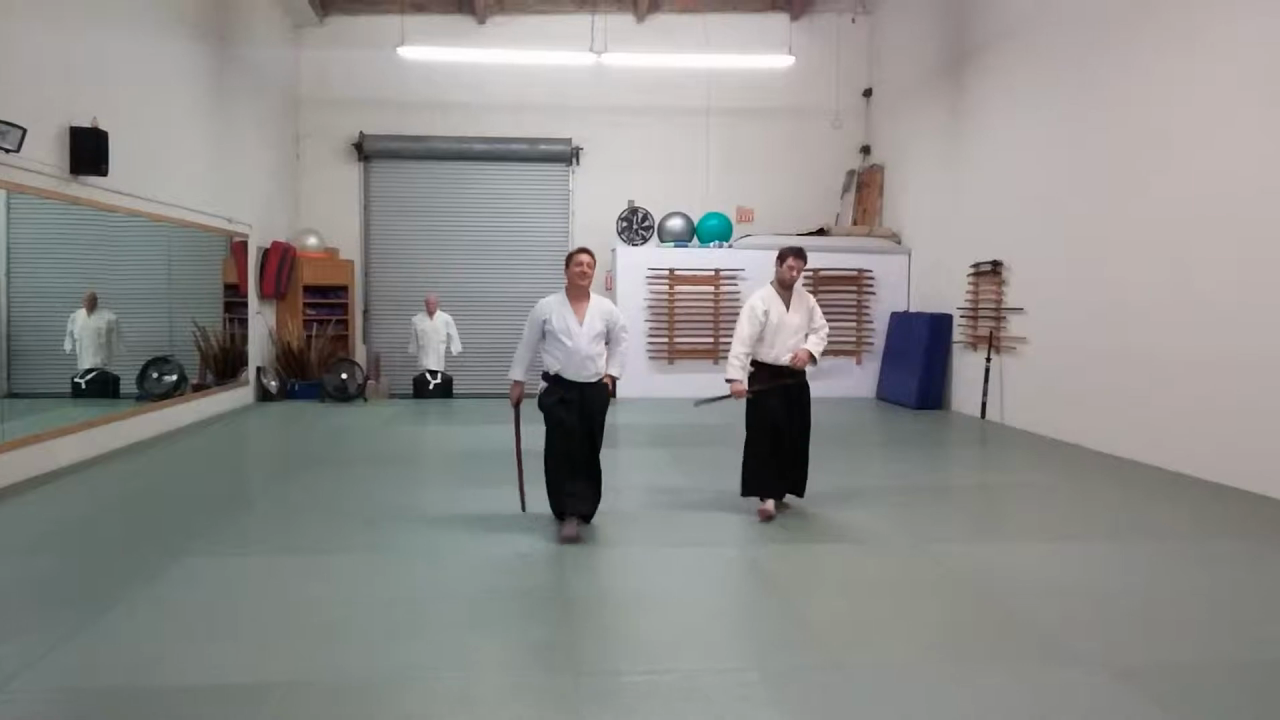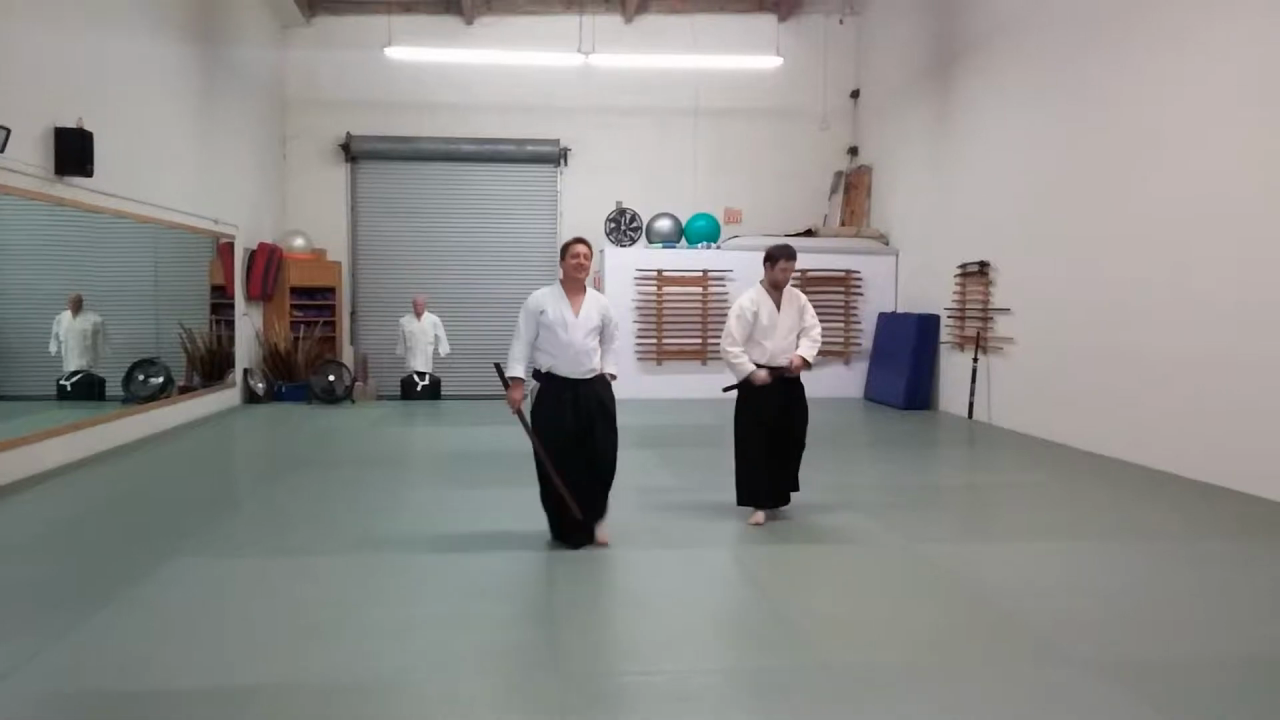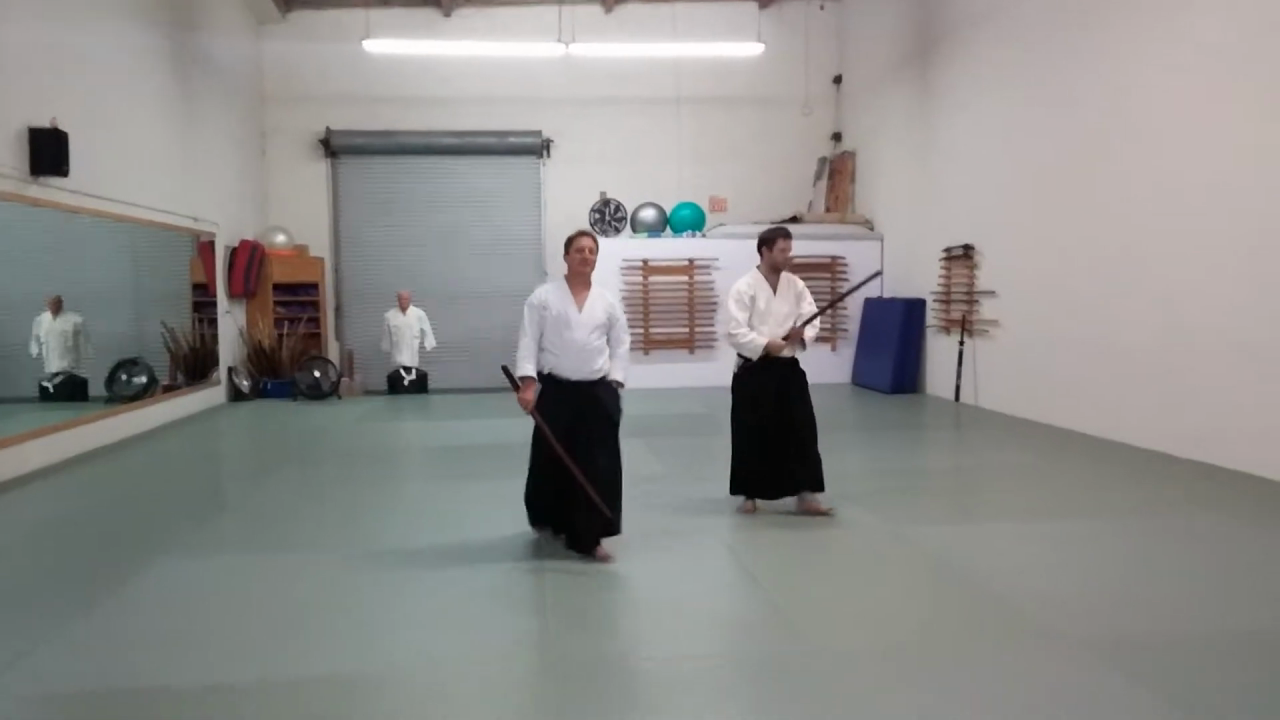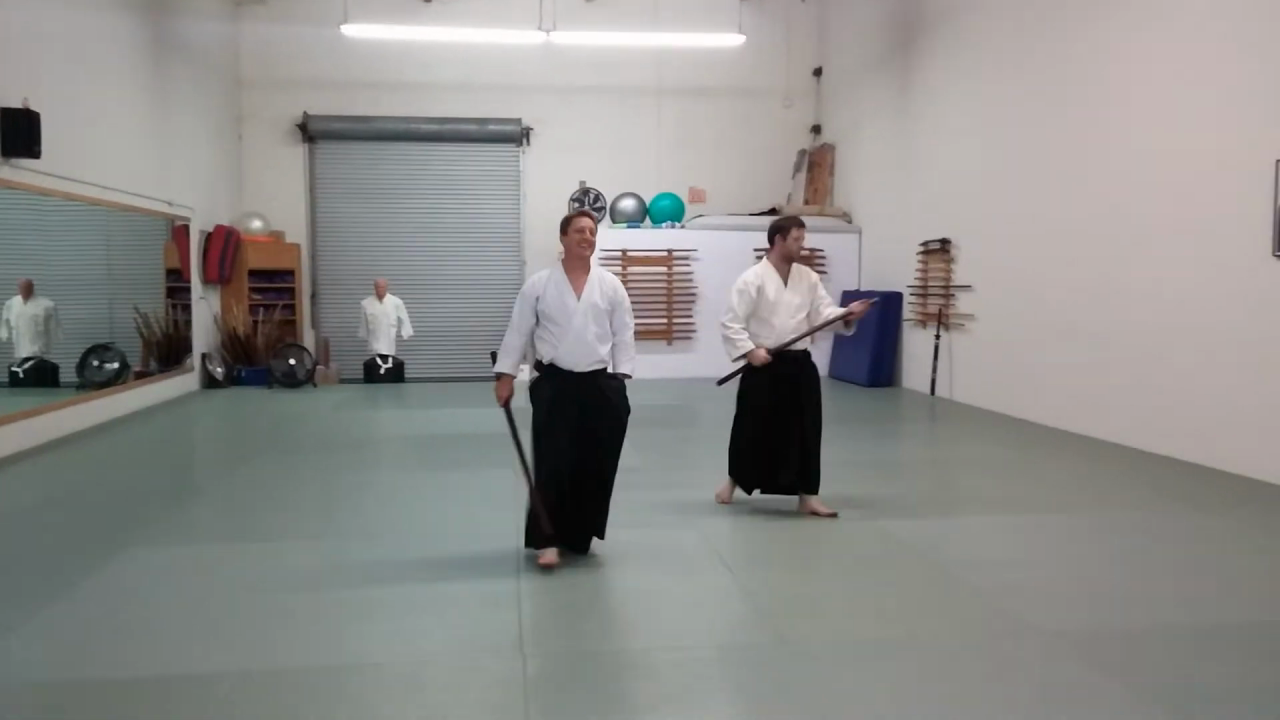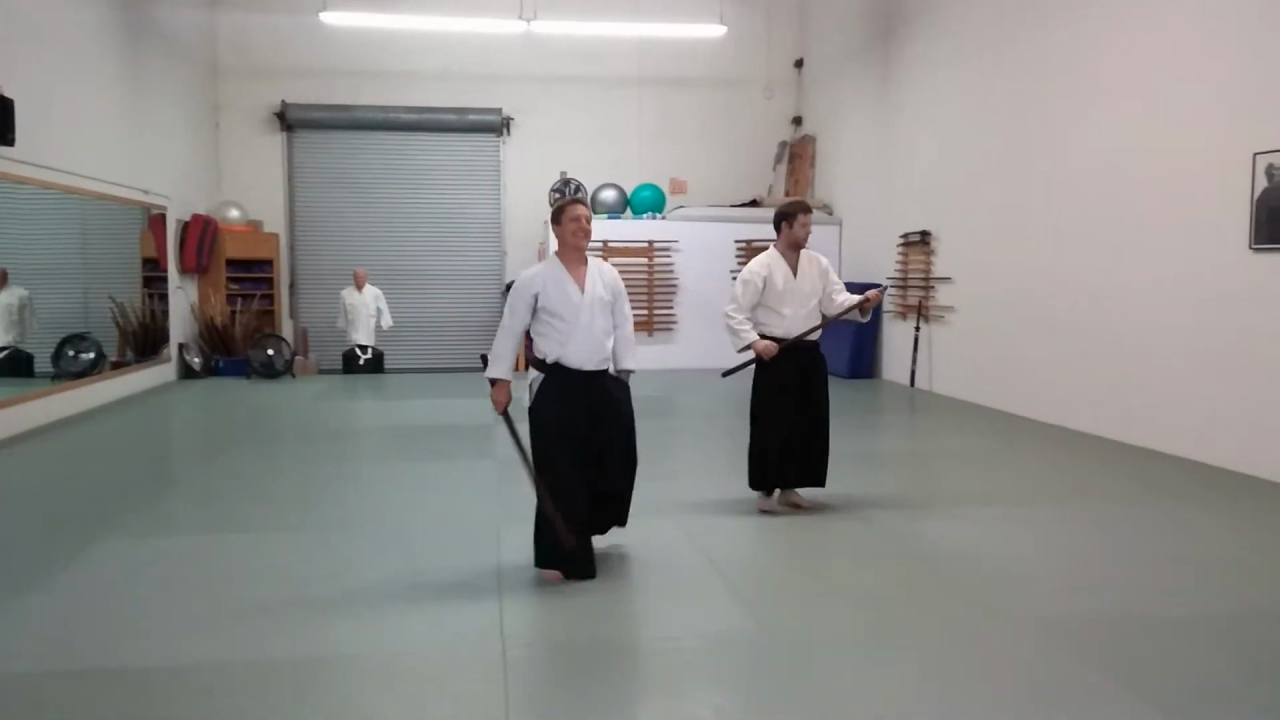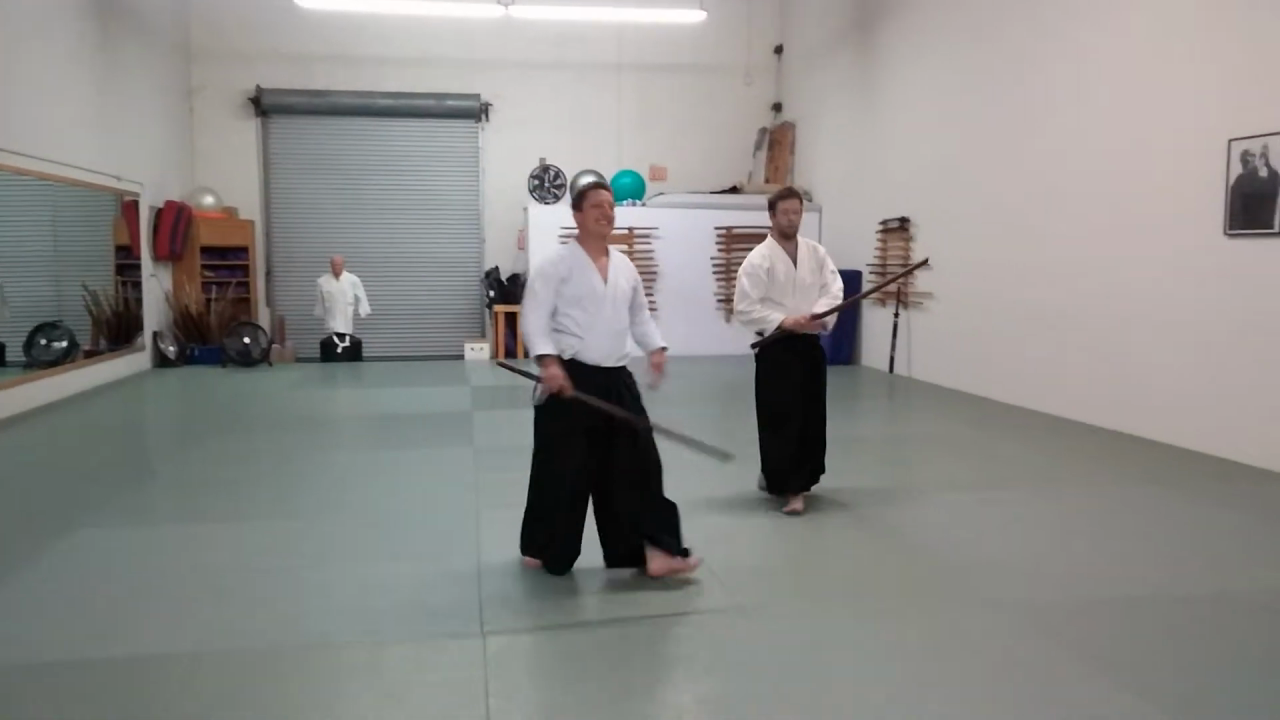
dt=0.3s
person 1, frame 1
left shoulder: (606, 308)
right shoulder: (546, 307)
left elbow: (619, 342)
right elbow: (528, 345)
left wrist: (610, 375)
right wrist: (518, 381)
left hip: (593, 391)
right hip: (559, 390)
left knee: (588, 452)
right knee: (562, 452)
left ankle: (578, 509)
right ankle: (571, 514)
person 1, frame 2
left shoulder: (600, 303)
right shoulder: (539, 300)
left elbow: (610, 341)
right elbow: (522, 342)
left wrist: (607, 374)
right wrist: (516, 382)
left hip: (592, 390)
right hip: (553, 390)
left knee: (600, 458)
right knee: (557, 462)
left ankle: (593, 519)
right ankle: (568, 529)
person 1, frame 3
left shoulder: (607, 301)
right shoulder: (543, 296)
left elbow: (619, 346)
right elbow: (528, 341)
left wrist: (614, 384)
right wrist: (527, 383)
left hip: (596, 392)
right hip: (555, 390)
left knee: (600, 465)
right knee: (549, 458)
left ankle: (591, 537)
right ankle: (550, 518)
person 1, frame 4
left shoulder: (611, 285)
right shoulder: (539, 284)
left elbow: (623, 334)
right elbow: (518, 332)
left wrist: (620, 378)
right wrist: (505, 376)
left hip: (599, 384)
right hip: (555, 384)
left knee: (597, 464)
right knee: (553, 462)
left ankle: (577, 533)
right ankle: (546, 539)
person 1, frame 5
left shoulder: (608, 275)
right shoulder: (534, 278)
left elbow: (622, 326)
right elbow: (510, 331)
left wrist: (624, 372)
right wrist: (501, 381)
left hip: (601, 383)
right hip: (555, 386)
left knee: (617, 463)
right knee: (561, 474)
left ankle: (587, 524)
right ankle: (559, 557)
person 1, frame 6
left shoulder: (624, 266)
right shoulder: (555, 265)
left elbow: (639, 315)
right elbow: (534, 318)
left wrist: (656, 349)
right wrist: (548, 362)
left hip: (615, 380)
right hip: (572, 382)
left knee: (636, 464)
right knee: (560, 471)
left ankle: (656, 551)
right ankle: (541, 548)
person 2, frame 1
left shoulder: (807, 300)
right shoulder: (759, 301)
left elbow: (820, 331)
right elbow: (741, 343)
left wrist: (808, 351)
right wrist: (735, 378)
left hip: (795, 378)
right hip: (765, 378)
left knee: (794, 439)
right knee: (765, 437)
left ankle: (777, 491)
right ankle: (767, 497)
person 2, frame 2
left shoulder: (798, 299)
right shoulder: (747, 302)
left elbow: (812, 332)
right elbow: (730, 345)
left wrist: (802, 356)
right wrist: (752, 372)
left hip: (789, 381)
right hip: (758, 381)
left knee: (791, 441)
right knee: (756, 444)
left ankle: (776, 494)
right ankle: (760, 504)
person 2, frame 3
left shoulder: (795, 285)
right shoulder: (745, 287)
left elbow: (810, 319)
right elbow: (735, 331)
left wrist: (800, 335)
right wrist: (766, 344)
left hip: (788, 369)
right hip: (755, 371)
left knee: (802, 431)
right knee: (753, 435)
left ankle: (805, 493)
right ankle: (749, 494)
person 2, frame 4
left shoulder: (808, 277)
right shoulder: (752, 279)
left elbow: (824, 313)
right elbow: (731, 323)
left wrist: (847, 315)
right wrist: (749, 351)
left hip: (800, 365)
right hip: (764, 367)
left knee: (805, 430)
right knee: (752, 429)
left ankle: (807, 495)
right ankle: (735, 479)
person 2, frame 5
left shoulder: (819, 264)
right shoulder: (760, 268)
left elbow: (834, 300)
right elbow: (735, 312)
left wrist: (862, 301)
right wrist: (754, 341)
left hip: (809, 355)
right hip: (774, 357)
left knee: (810, 425)
right knee: (774, 424)
left ankle: (789, 487)
right ankle: (767, 489)
person 2, frame 6
left shoulder: (816, 253)
right shoulder: (759, 259)
left elbow: (831, 289)
right elbow: (744, 308)
left wrist: (821, 317)
right wrist: (782, 321)
left hip: (811, 347)
right hip: (777, 349)
left knee: (811, 418)
right knee: (782, 418)
left ankle: (778, 478)
right ankle: (793, 490)
